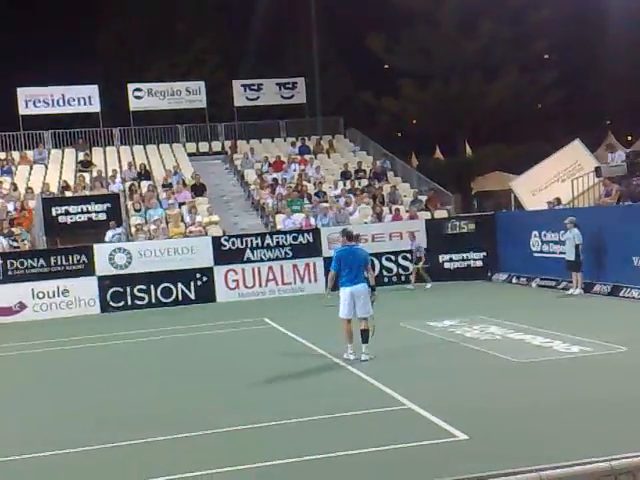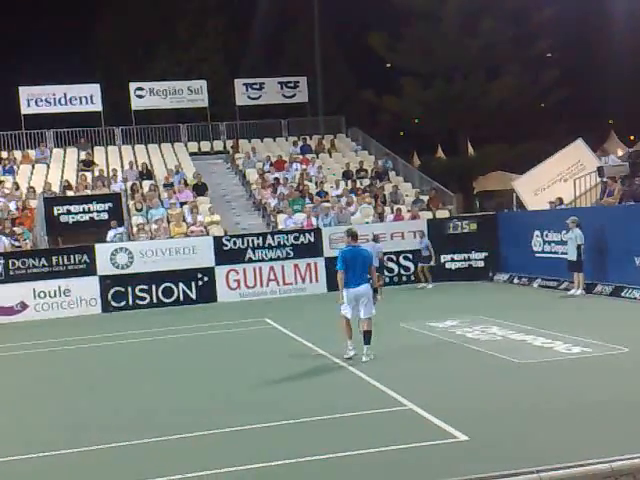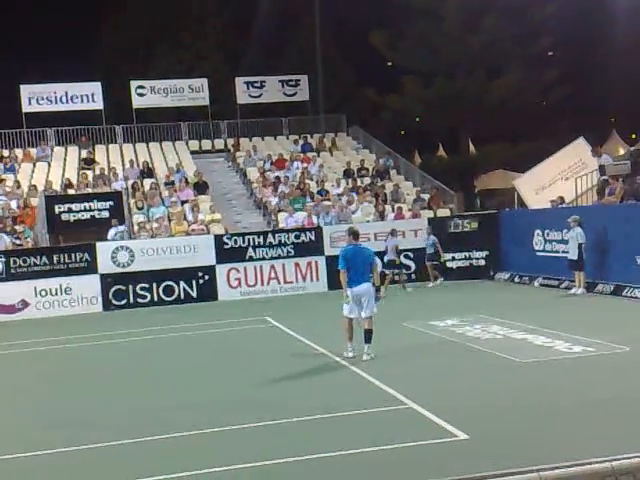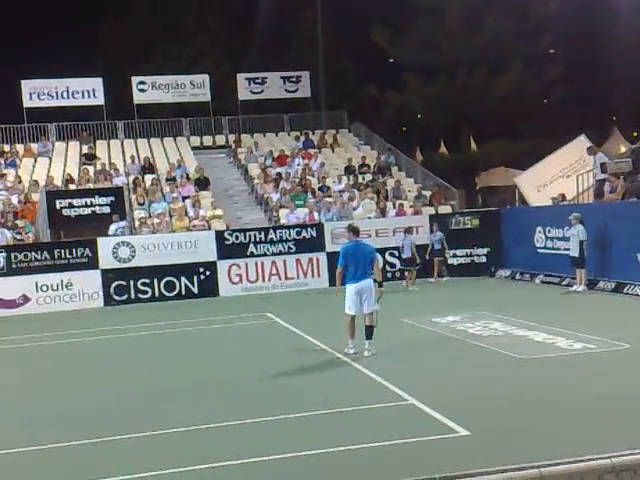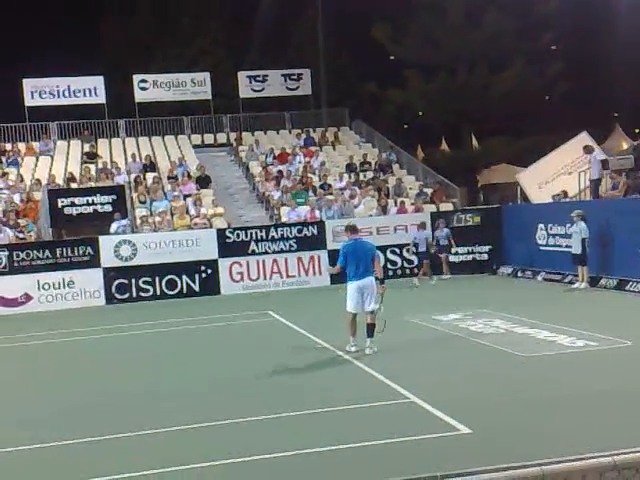
dt=0.2s
person 1, frame 1
left shoulder: (339, 253)
right shoulder: (363, 252)
left elbow: (333, 273)
right elbow: (370, 272)
left wrist: (329, 288)
right wrist: (373, 288)
left hip: (346, 289)
right hip: (362, 287)
left knee: (347, 320)
right knee: (364, 319)
left ankle: (350, 352)
right ankle: (365, 351)
person 1, frame 2
left shoulder: (343, 253)
right shoulder: (367, 253)
left elbow: (341, 273)
right elbow: (373, 273)
left wrist: (341, 291)
left hip: (350, 290)
right hip: (365, 288)
left knee: (345, 318)
right knee: (366, 320)
left ankle: (350, 347)
right ankle: (366, 352)
person 1, frame 3
left shoulder: (344, 252)
right shoulder: (369, 252)
left elbow: (343, 273)
right elbow: (375, 272)
left wrist: (345, 291)
right wrist: (377, 289)
left hip: (352, 289)
right hip: (366, 287)
left knee: (348, 319)
right knee: (367, 318)
left ankle: (350, 349)
right ankle: (367, 351)
person 1, frame 4
left shoulder: (345, 249)
right shoulder: (370, 248)
left elbow: (340, 270)
right elbow: (376, 268)
left wrist: (338, 286)
right wrist: (380, 285)
left hip: (352, 285)
right hip: (367, 283)
left knee: (350, 316)
right knee: (369, 315)
left ankle: (351, 346)
right ankle: (368, 347)
person 1, frame 5
left shoulder: (345, 247)
right shoulder: (370, 246)
left elbow: (339, 268)
right elbow: (377, 265)
left wrist: (332, 270)
right wrist: (381, 281)
left hip: (354, 283)
right hip: (369, 281)
left knee: (352, 314)
right knee: (371, 312)
left ankle: (353, 344)
right ankle: (369, 345)
